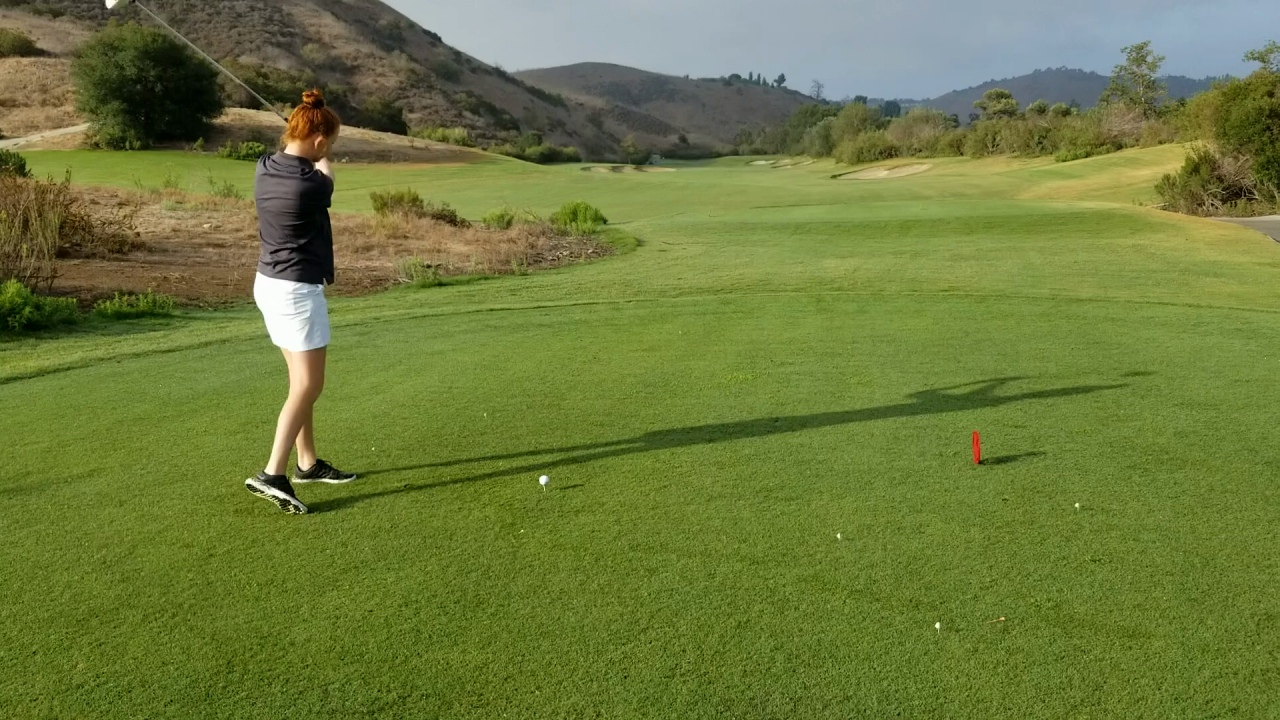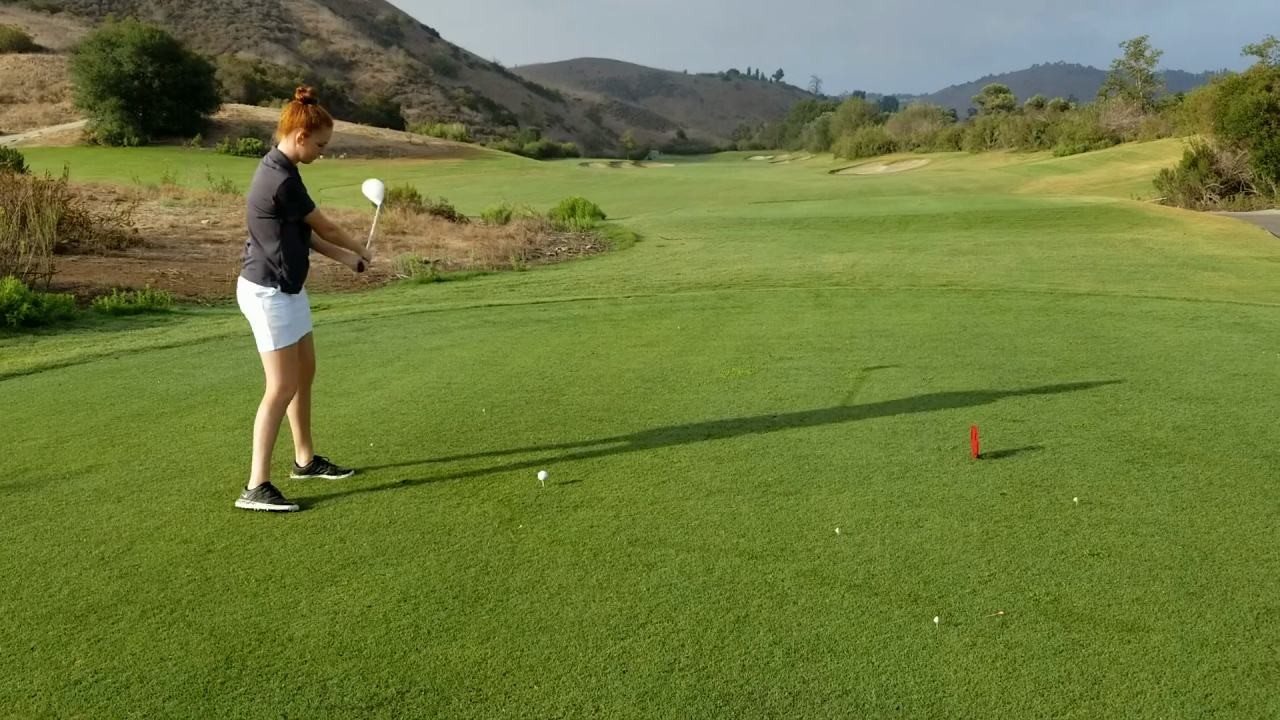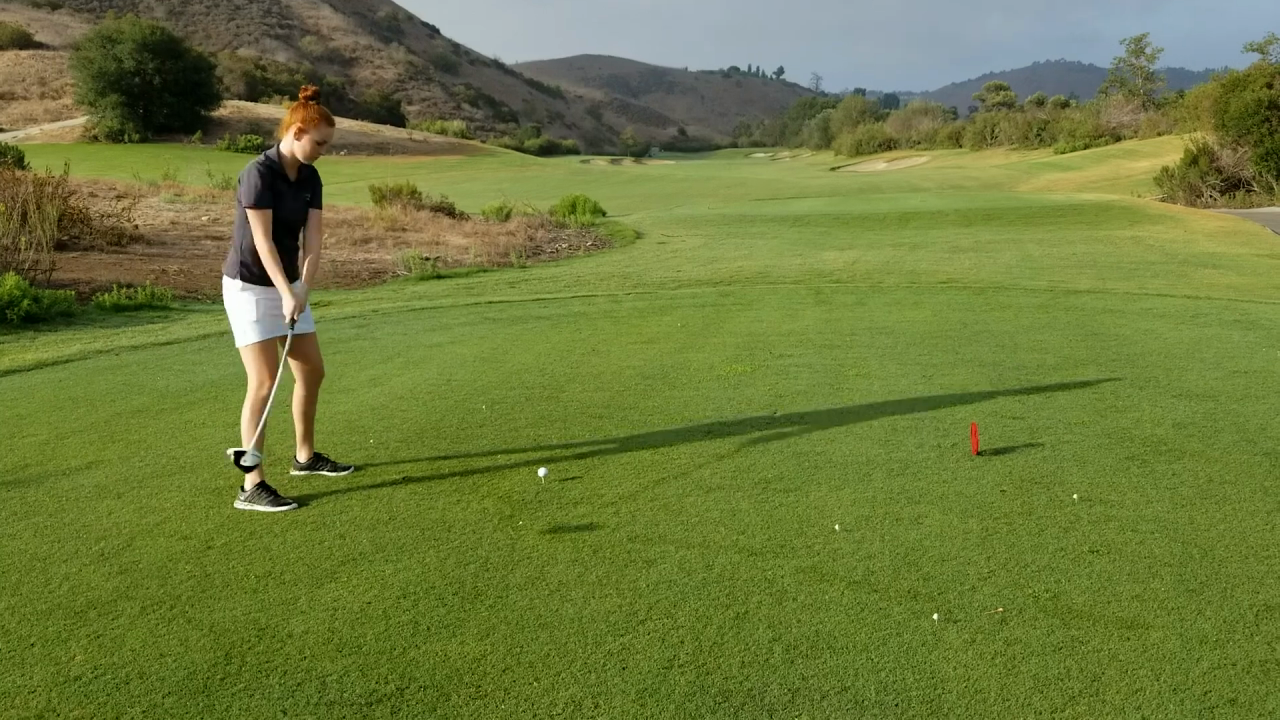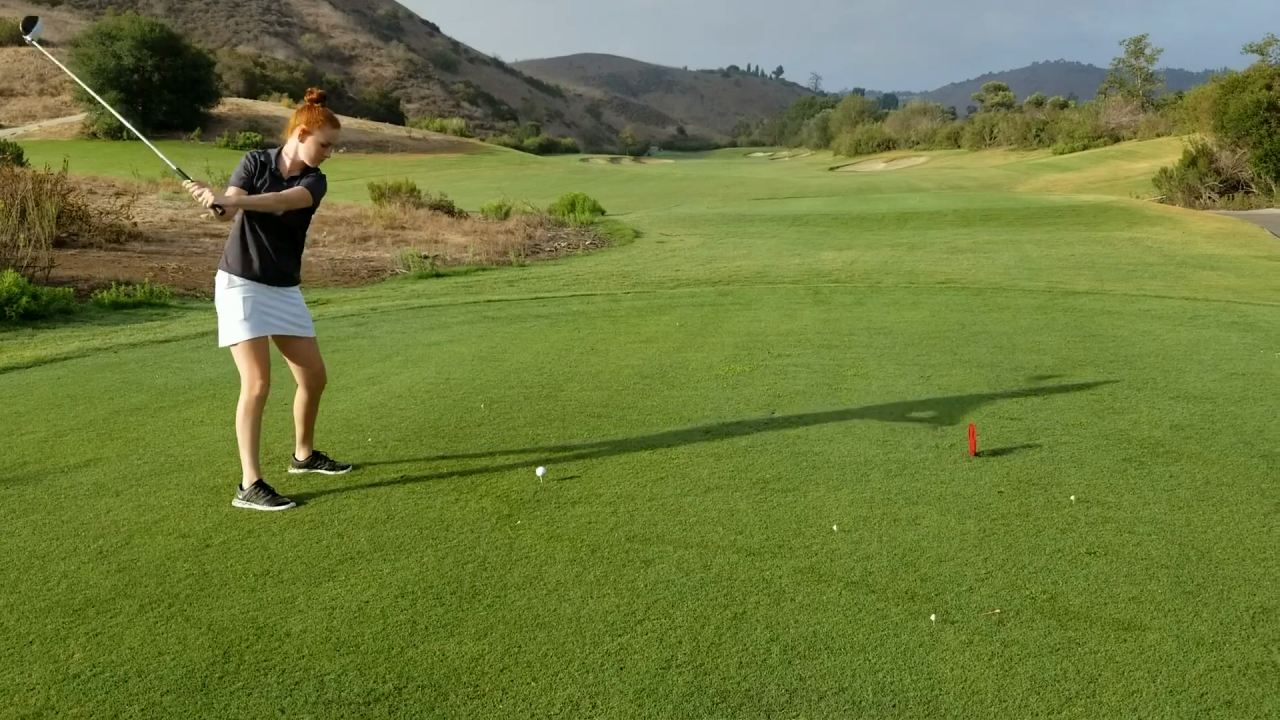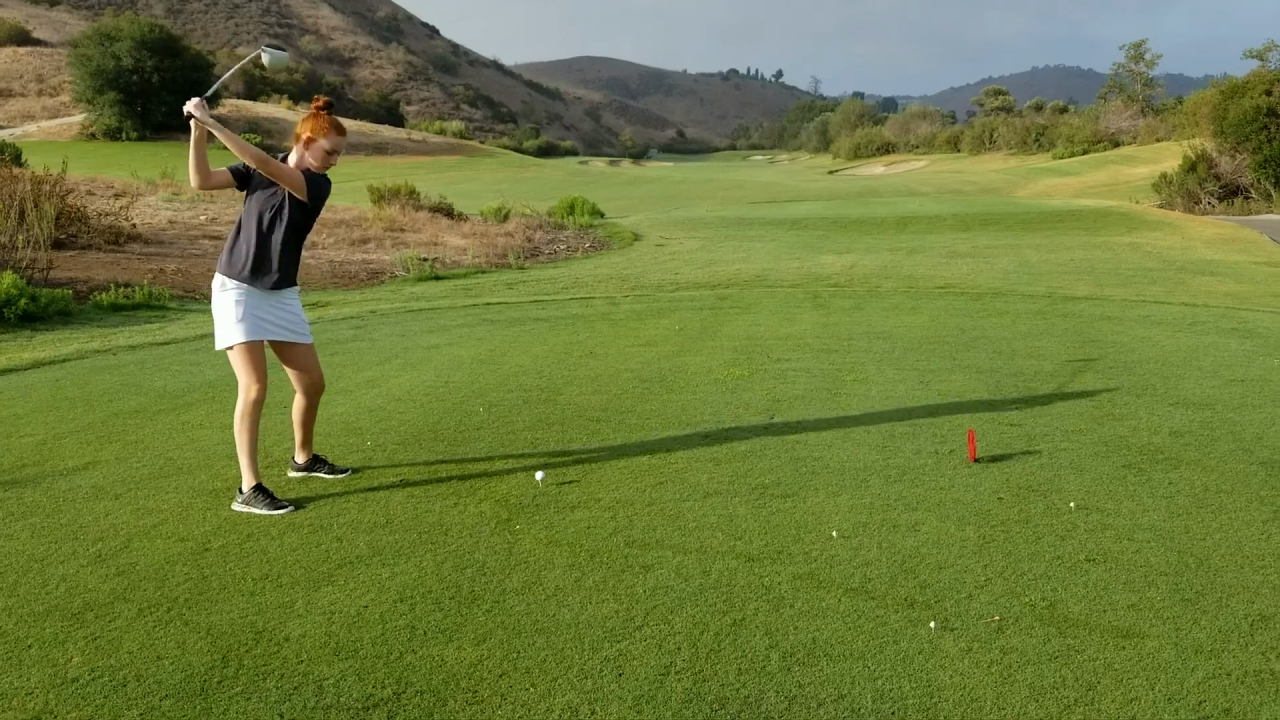
dt=0.2s
person 1, frame 1
left shoulder: (265, 169)
right shoulder: (313, 184)
left wrist: (315, 167)
right wrist: (324, 168)
left hip: (270, 284)
right hip: (298, 290)
left knee: (303, 379)
right knee: (309, 385)
left ankle: (307, 463)
right ankle: (272, 473)
person 1, frame 2
left shoulder: (276, 167)
right shoulder: (283, 181)
left elbow: (303, 231)
right elbow: (322, 225)
left wrist: (341, 254)
right wrist: (357, 247)
left hip: (280, 287)
right hip: (269, 291)
left knee: (304, 373)
right knee: (281, 387)
left ankle: (305, 458)
right ankle: (256, 486)
person 1, frame 3
left shoulder: (311, 179)
right shoulder: (258, 173)
left elbow: (311, 239)
right elbow: (264, 240)
left wrist: (300, 290)
right wrist: (287, 292)
left hip: (285, 287)
right hip: (248, 287)
left knee: (312, 372)
right knee: (263, 383)
left ankle: (305, 455)
right ankle: (252, 486)
person 1, frame 4
left shoulder: (316, 182)
right shoulder: (254, 163)
left elbow: (283, 202)
right elbow: (226, 209)
left wrist: (234, 199)
right wrist: (215, 197)
left hip: (284, 291)
right hip: (239, 284)
left knee: (315, 378)
right knee: (256, 384)
left ankle: (305, 454)
right ankle: (250, 484)
person 1, frame 5
left shoulder: (319, 186)
right shoulder: (259, 166)
left elbow: (266, 166)
right elbow: (202, 181)
left wrist: (213, 125)
right wrist: (199, 127)
left hip: (281, 296)
right hip: (235, 288)
left knee: (313, 384)
right knee: (254, 388)
left ankle: (303, 458)
right ankle: (248, 488)
